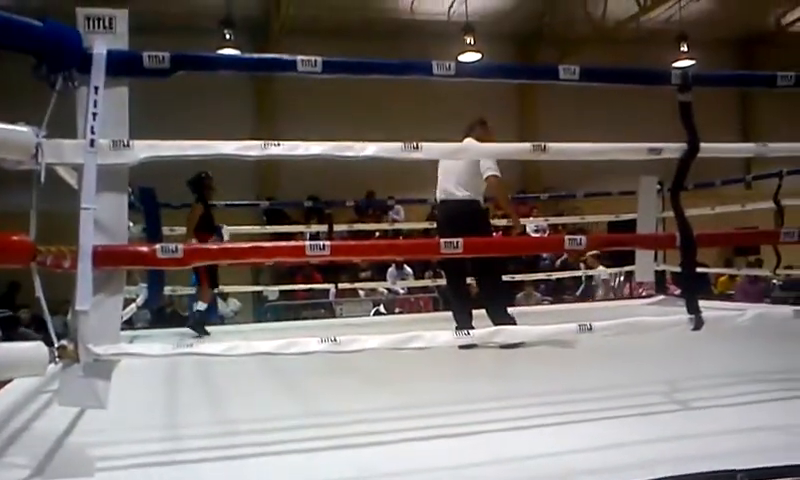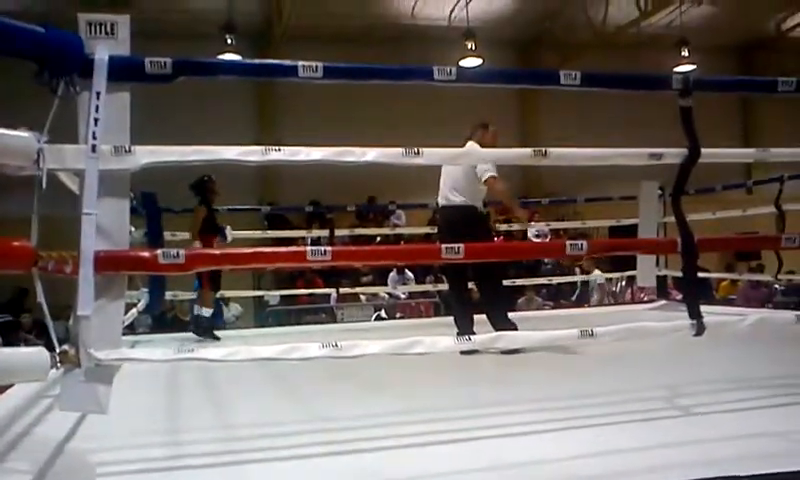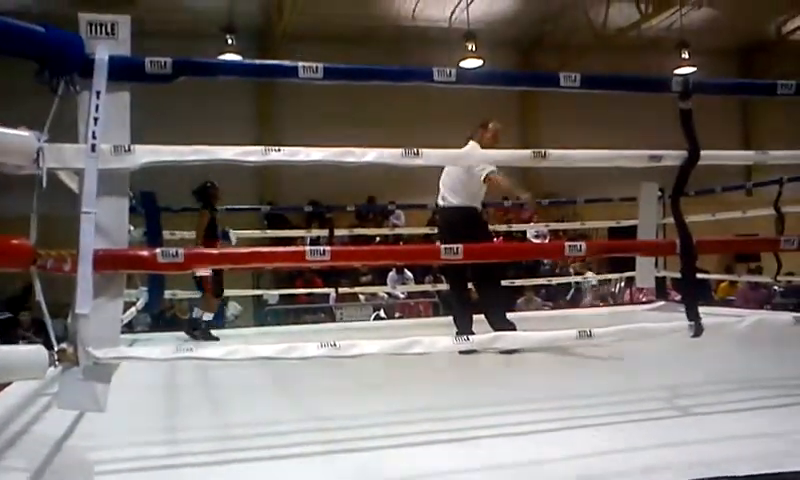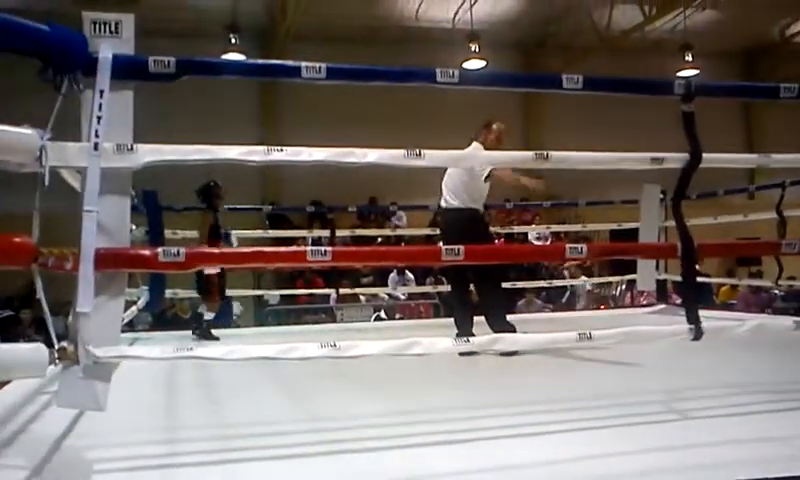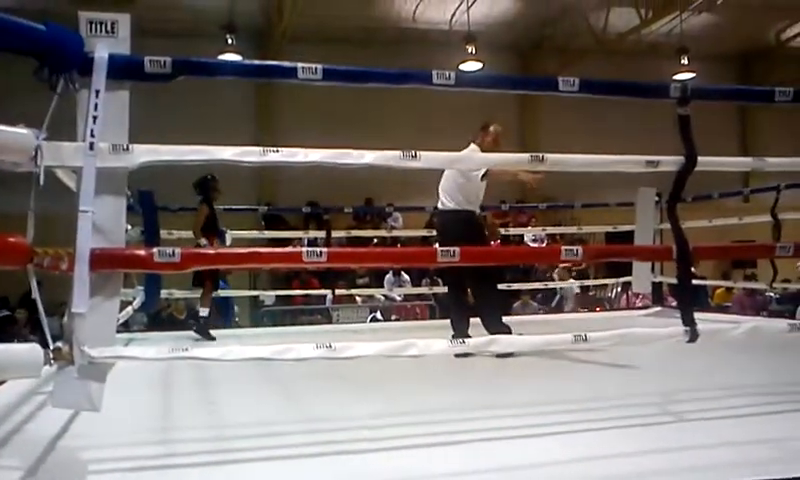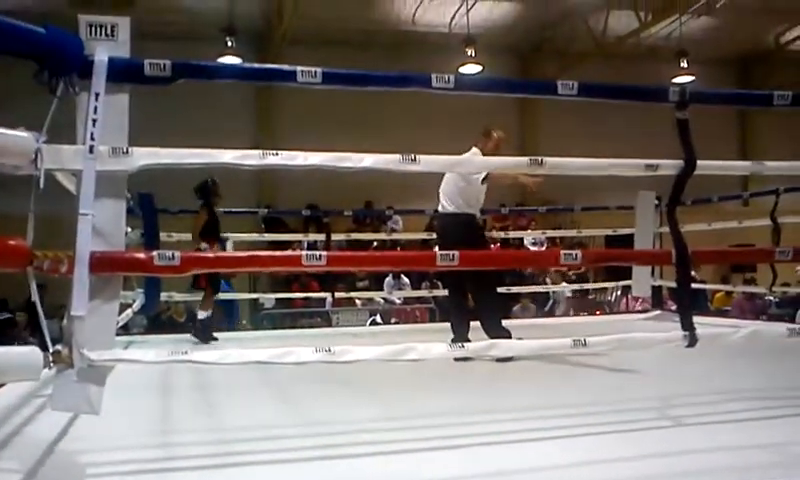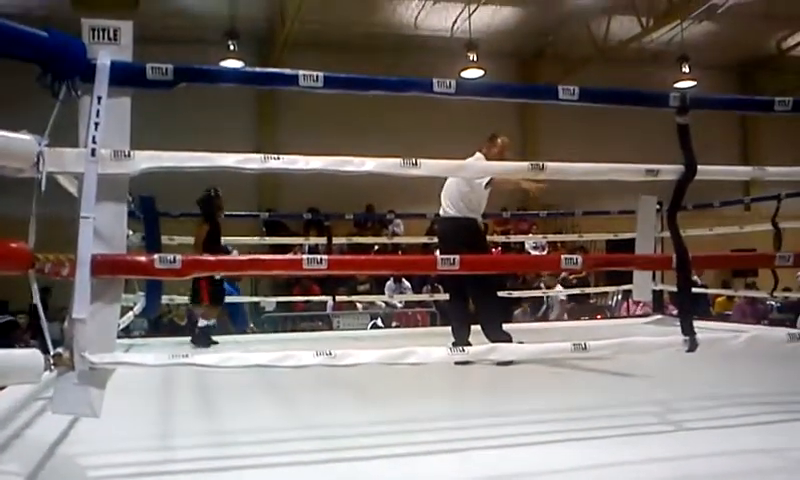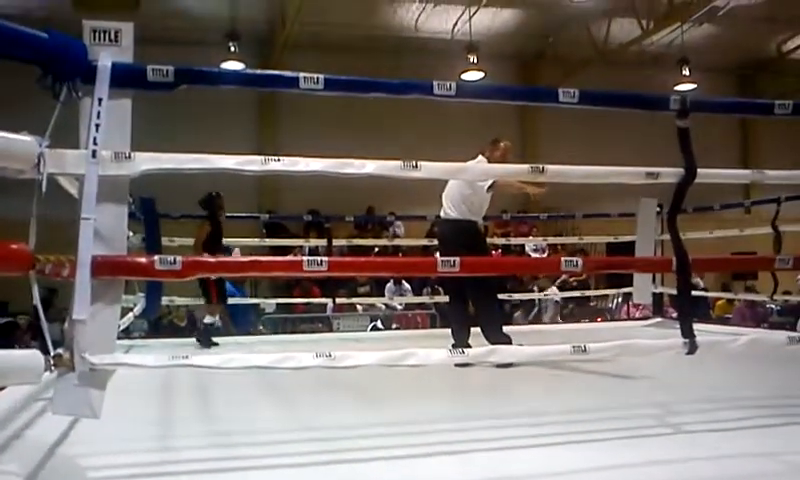
dt=0.1s
person 1, frame 1
left shoulder: (447, 155)
right elbow: (493, 181)
right wrist: (512, 214)
left hip: (445, 211)
right hip: (469, 209)
left knee: (454, 273)
right knee: (488, 269)
left ankle: (464, 328)
right ankle: (503, 325)
person 1, frame 2
right shoulder: (479, 154)
right elbow: (492, 182)
right wrist: (516, 208)
left hip: (446, 216)
right hip: (468, 215)
left knee: (456, 278)
right knee: (489, 275)
left ankle: (465, 333)
right ankle: (504, 330)
person 1, frame 3
left shoulder: (460, 155)
right shoulder: (476, 153)
right elbow: (491, 176)
left wrist: (480, 221)
right wrist: (518, 193)
left hip: (446, 216)
right hip: (464, 216)
left knee: (456, 277)
right knee: (486, 274)
left ankle: (463, 333)
right ankle: (502, 329)
person 1, frame 4
left shoulder: (466, 155)
right shoulder: (478, 154)
right elbow: (495, 172)
left wrist: (485, 221)
right wrist: (522, 179)
left hip: (448, 218)
right hip: (467, 218)
left knee: (458, 280)
right knee: (488, 277)
left ankle: (465, 334)
right ankle: (503, 332)
person 1, frame 5
left shoulder: (466, 157)
right shoulder: (472, 156)
right elbow: (491, 171)
left wrist: (483, 223)
right wrist: (519, 174)
left hip: (446, 219)
right hip: (462, 220)
left knee: (455, 281)
right knee: (483, 278)
left ankle: (460, 335)
right ankle: (498, 332)
person 1, frame 6
left shoulder: (468, 161)
right shoulder: (473, 160)
right elbow: (492, 174)
left wrist: (480, 229)
right wrist: (520, 177)
left hip: (446, 223)
right hip: (461, 224)
left knee: (455, 285)
right knee: (483, 282)
left ankle: (460, 339)
right ankle: (498, 336)
person 1, frame 7
left shoulder: (471, 166)
right shoulder: (477, 164)
right elbow: (495, 180)
right wrist: (523, 183)
left hip: (448, 227)
right hip: (463, 227)
left knee: (456, 288)
right knee: (483, 286)
left ankle: (461, 342)
right ankle: (498, 340)
person 1, frame 8
right shoulder: (479, 168)
right elbow: (498, 183)
right wrist: (526, 187)
left hip: (448, 229)
right hip: (463, 230)
left knee: (456, 291)
right knee: (483, 288)
left ankle: (460, 345)
right ankle: (498, 342)
person 2, frame 1
left shoulder: (205, 205)
right shoulder: (199, 205)
right elbow: (190, 231)
left wrist: (218, 229)
left knee: (206, 287)
right knee: (208, 286)
left ankle: (198, 320)
right ankle: (197, 319)
person 2, frame 2
left shoulder: (208, 208)
right shoulder: (202, 208)
right elbow: (194, 233)
left wrist: (222, 230)
left knee: (206, 290)
right knee: (209, 290)
left ankle: (198, 324)
right ankle: (204, 325)
person 2, frame 3
left shoulder: (210, 213)
right shoulder: (205, 212)
right elbow: (199, 239)
left wrist: (221, 234)
left knee: (209, 296)
right knee: (214, 296)
left ankle: (193, 326)
right ankle: (203, 329)
person 2, frame 4
left shoulder: (213, 213)
right shoulder: (209, 213)
right elbow: (203, 239)
left wrist: (224, 234)
left knee: (213, 296)
right knee: (215, 296)
left ankle: (200, 325)
right ankle: (204, 328)
person 2, frame 5
left shoulder: (210, 206)
right shoulder: (204, 206)
right elbow: (197, 230)
left wrist: (220, 234)
right wrist: (205, 245)
left knee: (210, 289)
right knee: (208, 288)
left ankle: (201, 324)
right ankle: (201, 324)
person 2, frame 6
left shoulder: (212, 211)
right shoulder: (205, 211)
right elbow: (195, 235)
left wrist: (221, 241)
right wrist: (205, 249)
left knee: (211, 292)
right knee: (209, 292)
left ankle: (204, 327)
right ankle: (199, 327)
person 2, frame 7
left shoulder: (215, 222)
right shoulder: (205, 223)
right elbow: (197, 247)
left wrist: (225, 251)
left knee: (216, 303)
right knee: (210, 304)
left ankle: (203, 334)
right ankle: (198, 335)
person 2, frame 8
left shoulder: (217, 222)
right shoulder: (208, 223)
right elbow: (197, 246)
left wrist: (227, 251)
left knee: (219, 302)
right knee: (217, 302)
left ankle: (205, 334)
right ankle: (203, 331)
